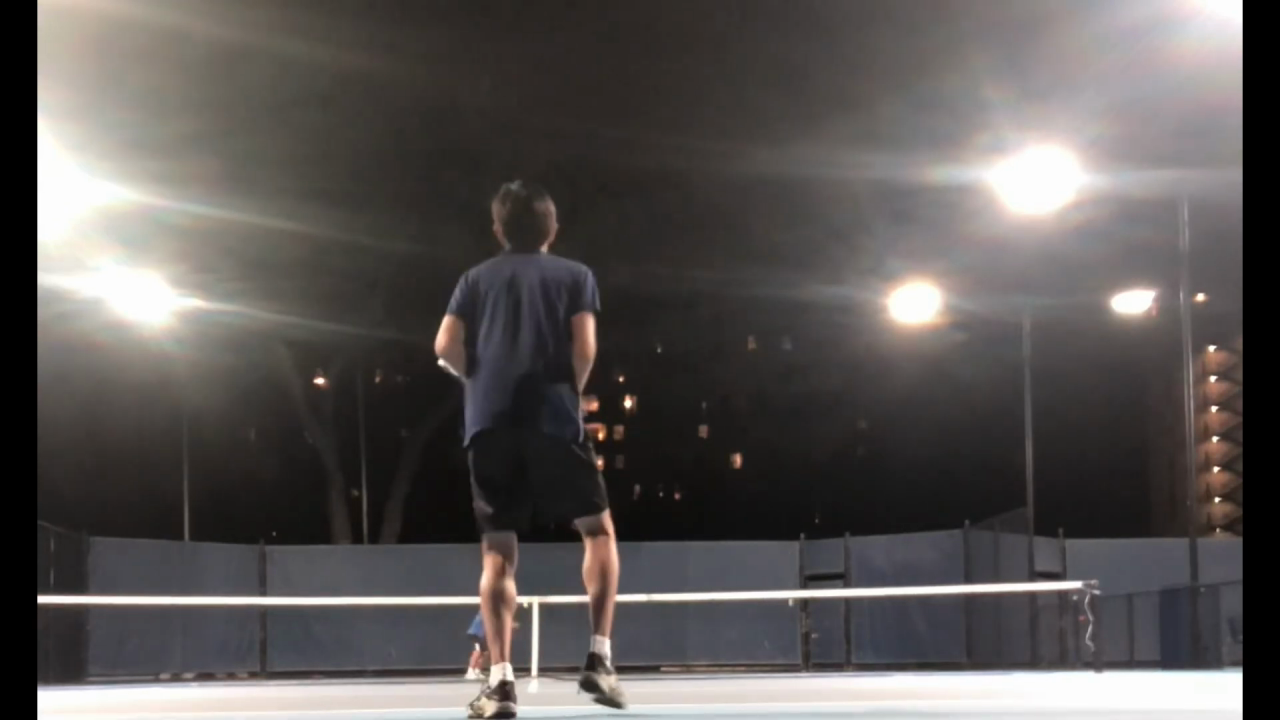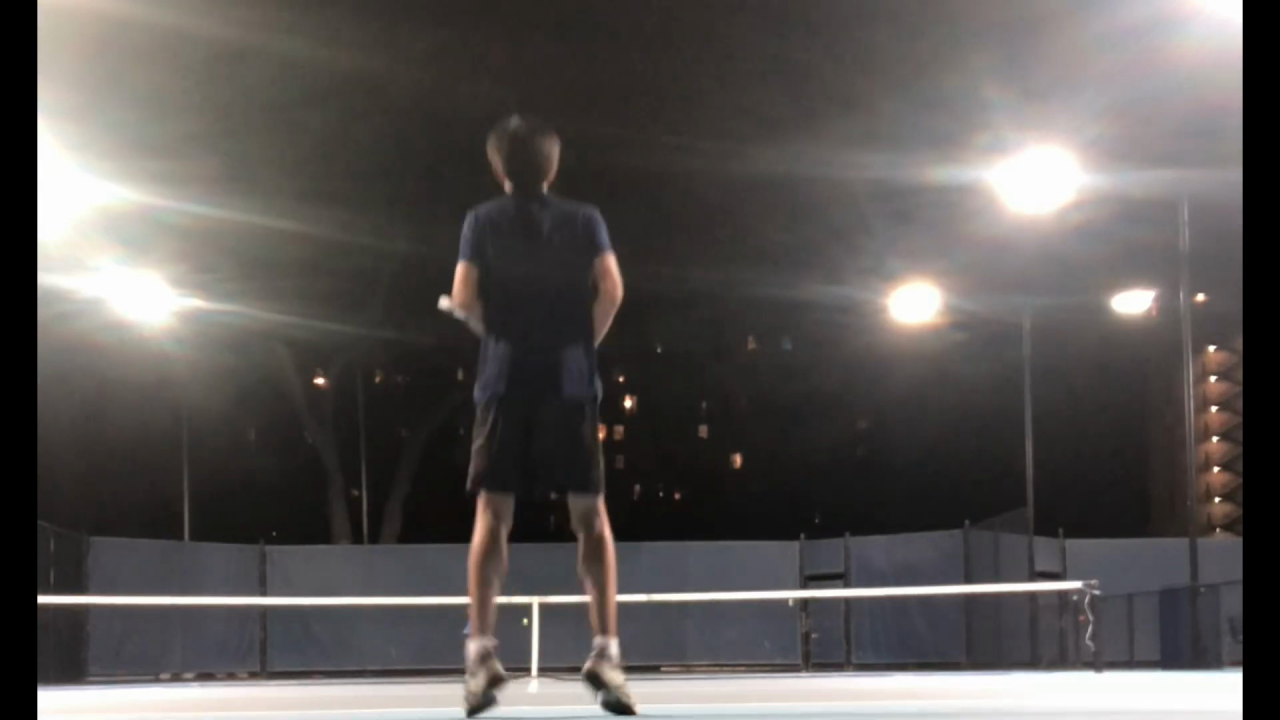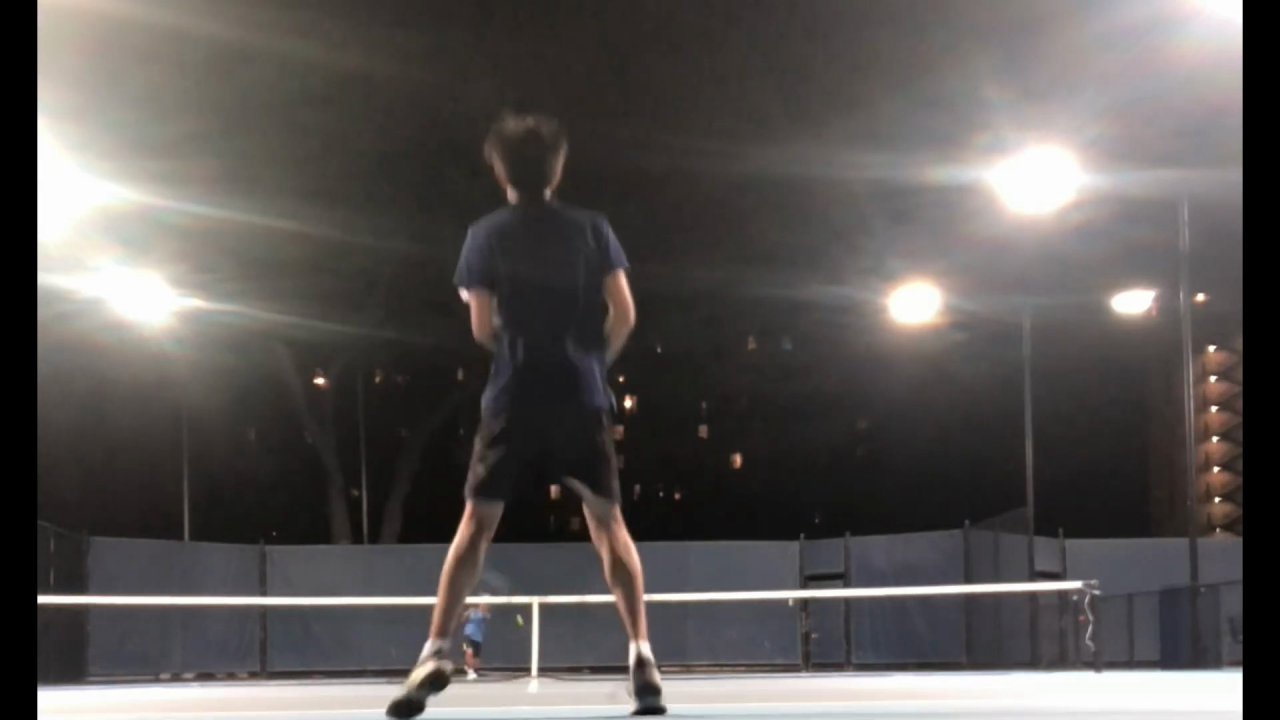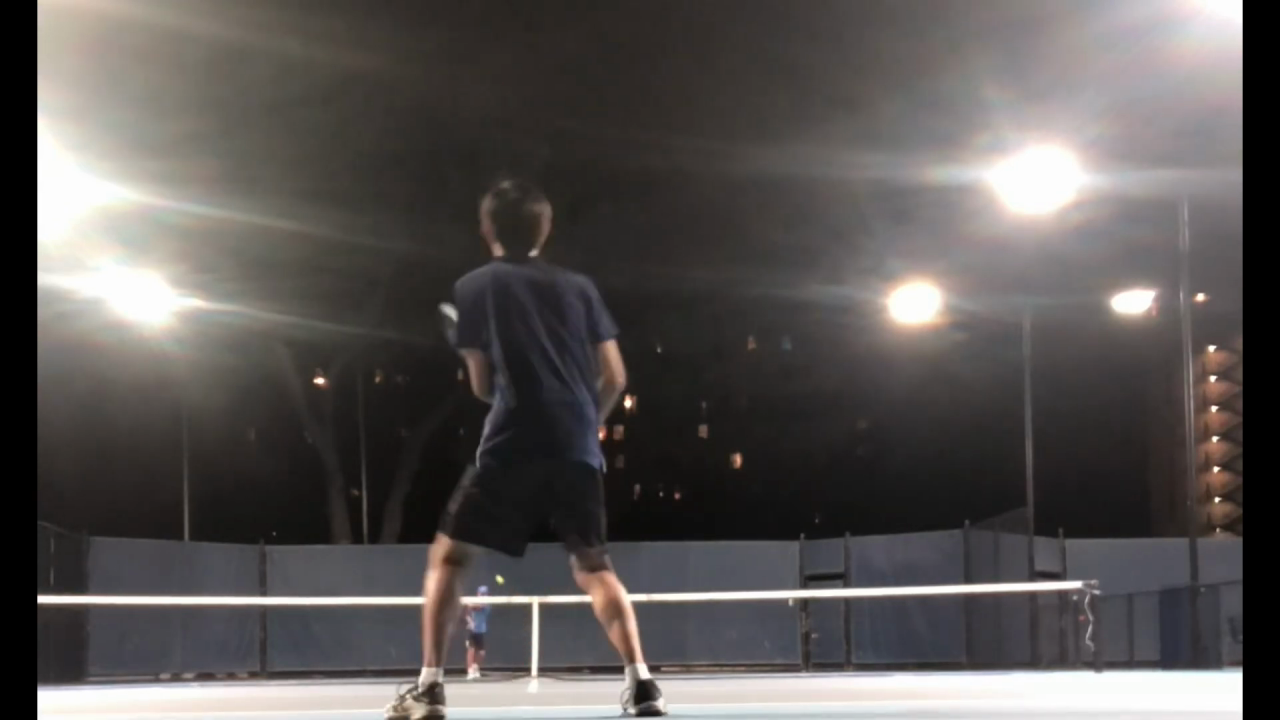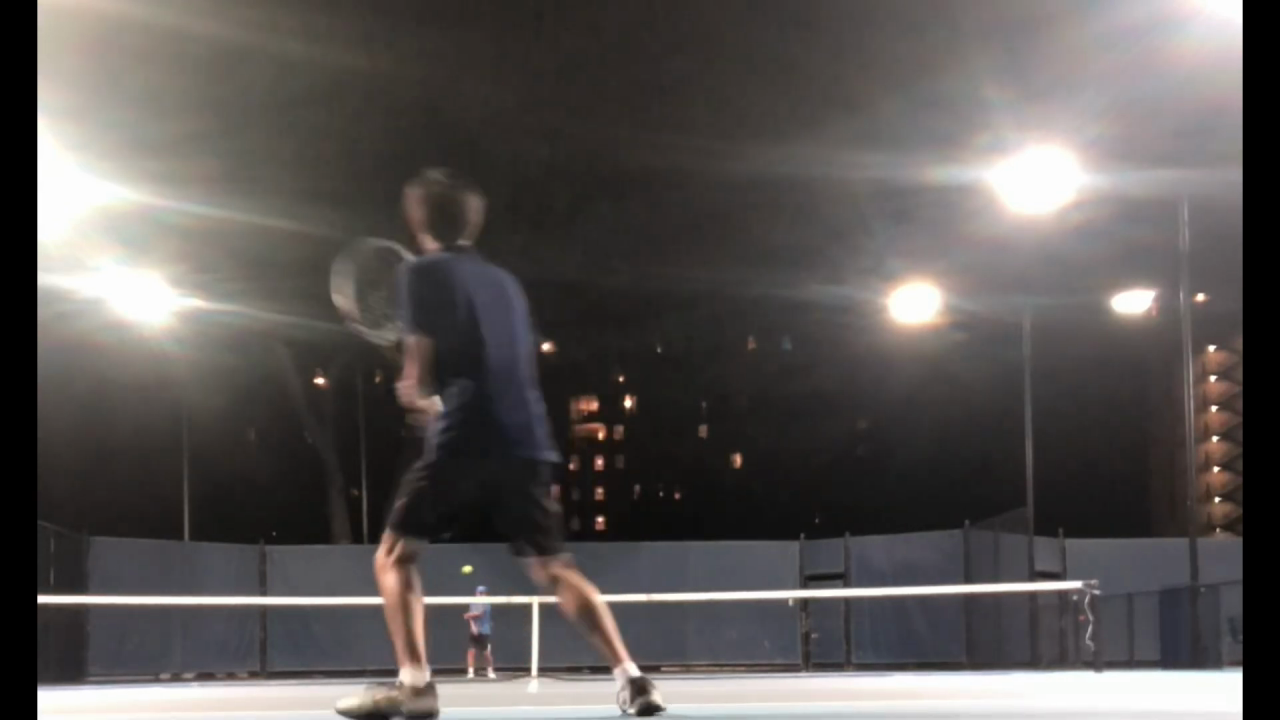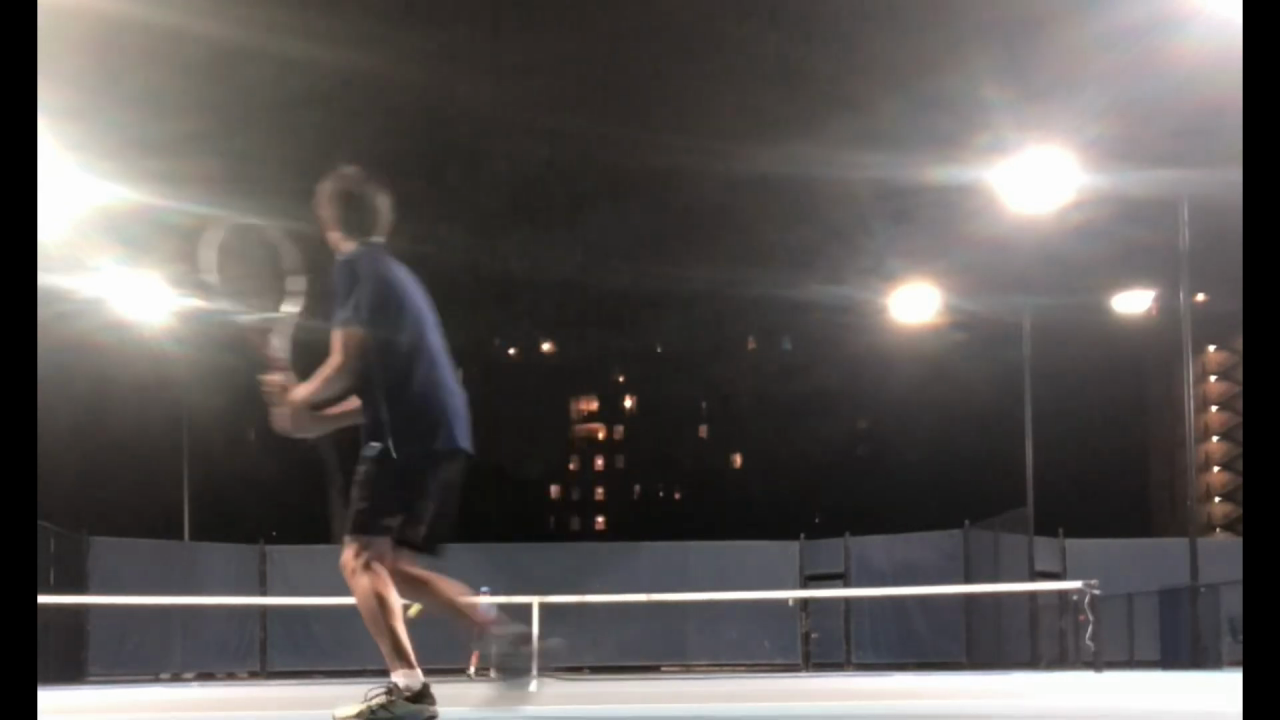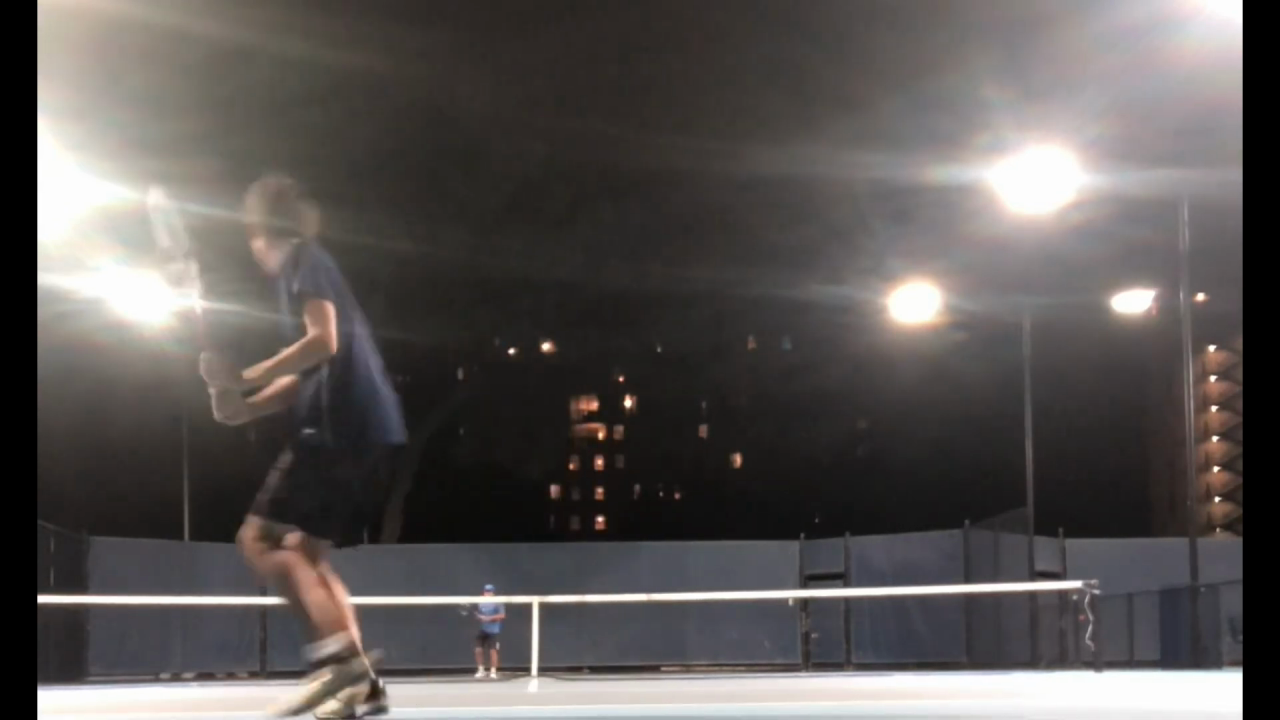
dt=0.2s
person 1, frame 1
left shoulder: (476, 278)
right shoulder: (575, 274)
left elbow: (446, 349)
right elbow: (585, 345)
left hip: (489, 424)
right hip: (551, 420)
left knee: (498, 554)
right knee: (598, 532)
right ankle: (598, 656)
person 1, frame 2
left shoulder: (481, 220)
right shoulder: (585, 218)
left elbow: (462, 300)
right elbow: (611, 290)
right wrist: (584, 344)
left hip: (503, 383)
right hip: (568, 384)
left knee: (493, 517)
right knee: (589, 518)
left ankle: (483, 654)
right ankle: (604, 655)
person 1, frame 3
left shoulder: (485, 235)
right shoulder: (593, 228)
left elbow: (484, 327)
right elbow: (624, 312)
left hip: (515, 396)
right hip: (582, 395)
left knee: (477, 523)
right knee: (609, 525)
left ankle: (435, 656)
right ankle: (641, 659)
person 1, frame 4
left shoulder: (477, 287)
right shoulder: (580, 287)
left elbow: (481, 383)
right elbow: (614, 377)
left hip: (511, 444)
right hip: (577, 447)
left knee: (449, 556)
right knee: (594, 569)
person 1, frame 5
left shoulder: (423, 272)
right shoulder: (507, 283)
left elbow: (418, 372)
left wrist: (417, 397)
left hip: (467, 438)
right hip: (528, 442)
left knee: (393, 554)
right knee: (555, 571)
person 1, frame 6
left shoulder: (353, 265)
right shoulder: (400, 276)
left elbow: (345, 363)
left wrist: (300, 398)
right wrist: (322, 420)
left hip: (409, 435)
right hip: (445, 432)
left knee: (359, 560)
right knee: (396, 566)
right ankle: (498, 631)
person 1, frame 7
left shoulder: (304, 257)
right shoulder: (299, 272)
left elbow: (324, 341)
right elbow: (302, 377)
left wrist: (247, 380)
right wrist: (244, 405)
left hip: (345, 425)
right hip: (356, 430)
left knee: (261, 537)
right knee: (307, 555)
left ankle: (337, 649)
